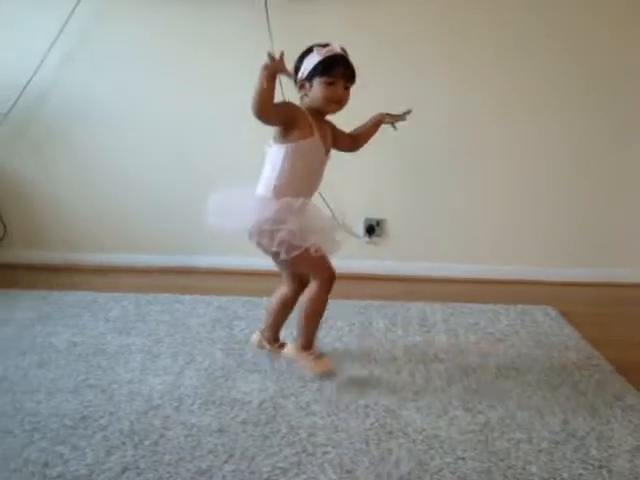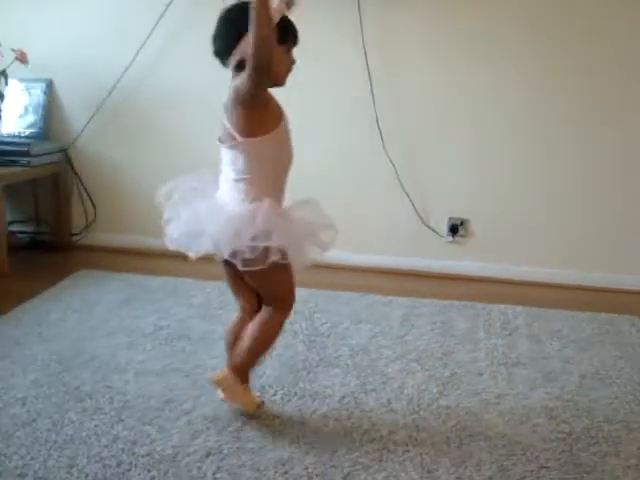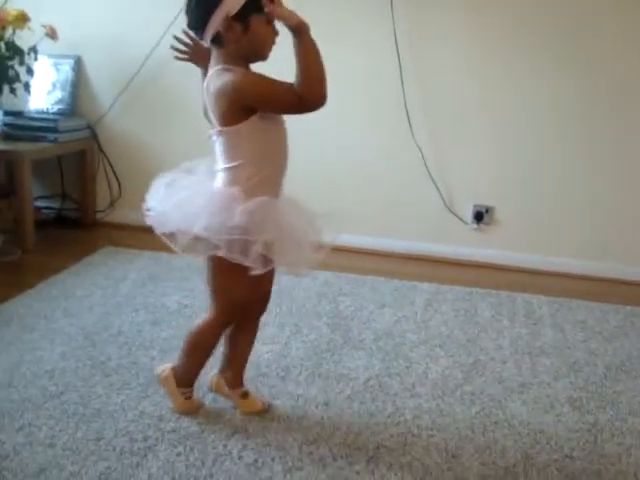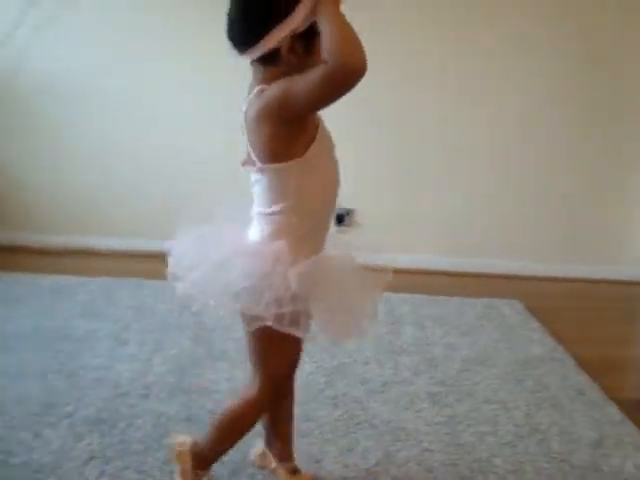
dt=1s
person 1, frame 1
left shoulder: (326, 128)
right shoulder: (292, 115)
left elbow: (352, 141)
right elbow: (261, 111)
left wrist: (380, 119)
right wrist: (269, 75)
left hip: (290, 216)
right hip: (273, 216)
left knee: (298, 280)
right knee: (324, 276)
left ankle: (267, 337)
right ankle: (305, 348)
person 1, frame 2
left shoulder: (246, 94)
right shoulder: (248, 96)
left elbow: (259, 61)
right elbow: (260, 59)
left hip: (233, 219)
right hip: (253, 225)
left knee: (250, 307)
right knee: (280, 304)
left ankle: (236, 382)
right ankle: (236, 373)
person 1, frame 3
left shoulder: (225, 76)
right shoulder: (235, 83)
right elbow: (310, 97)
left wrist: (207, 65)
left hip: (252, 213)
right hip: (233, 217)
left knee: (255, 304)
right knee: (226, 312)
left ankle: (231, 381)
right ankle: (178, 377)
person 1, frame 4
left shoulder: (272, 93)
right shoulder: (280, 102)
right elbow: (350, 66)
left hip: (285, 263)
right hip: (275, 271)
left knee: (281, 373)
right knee: (270, 385)
